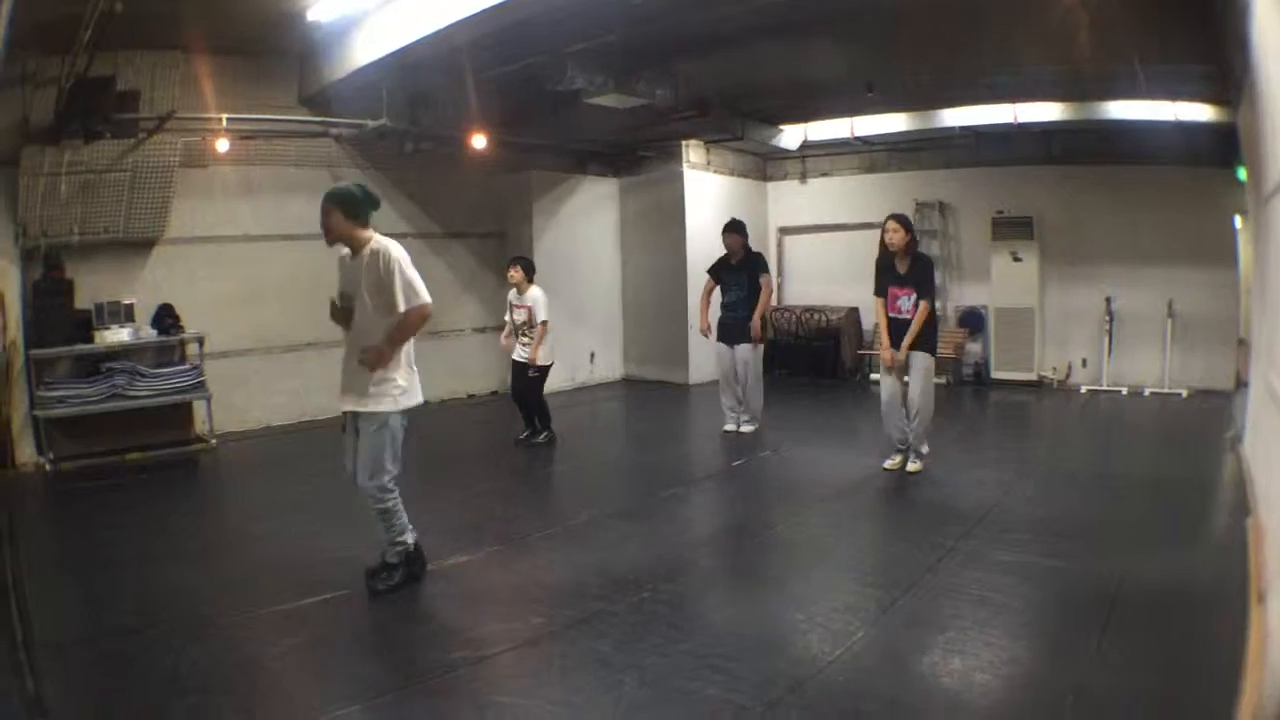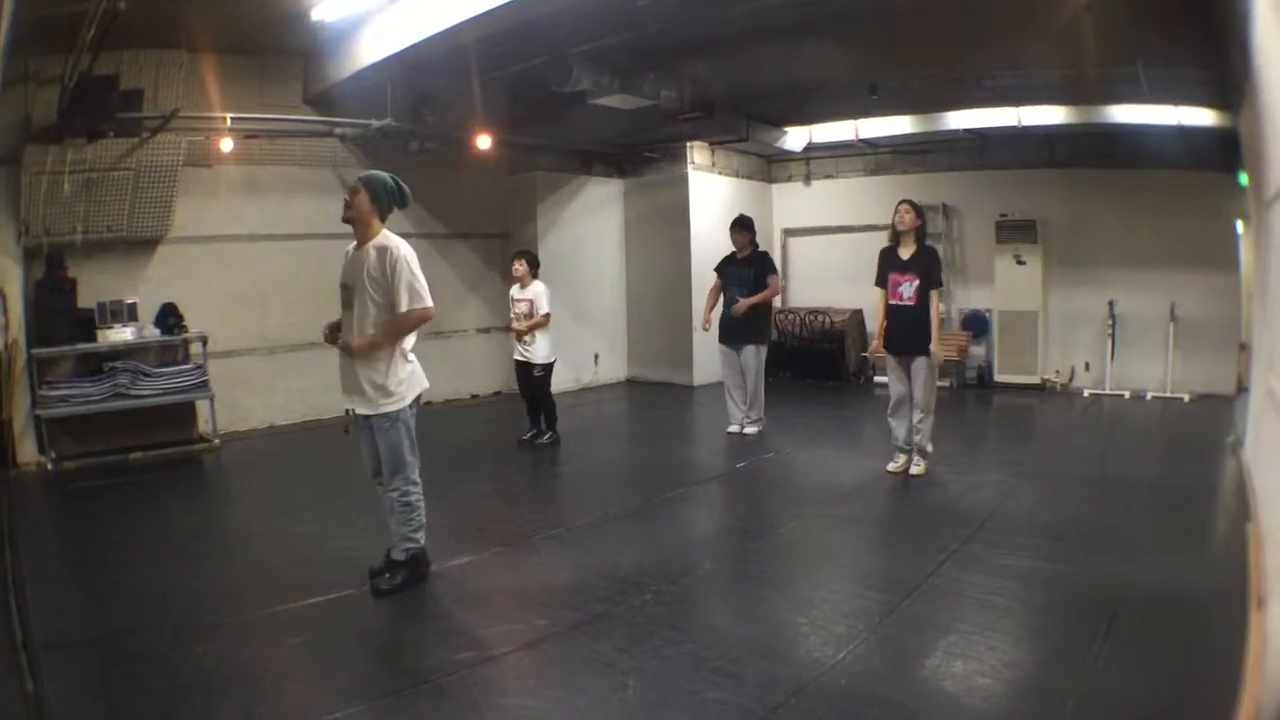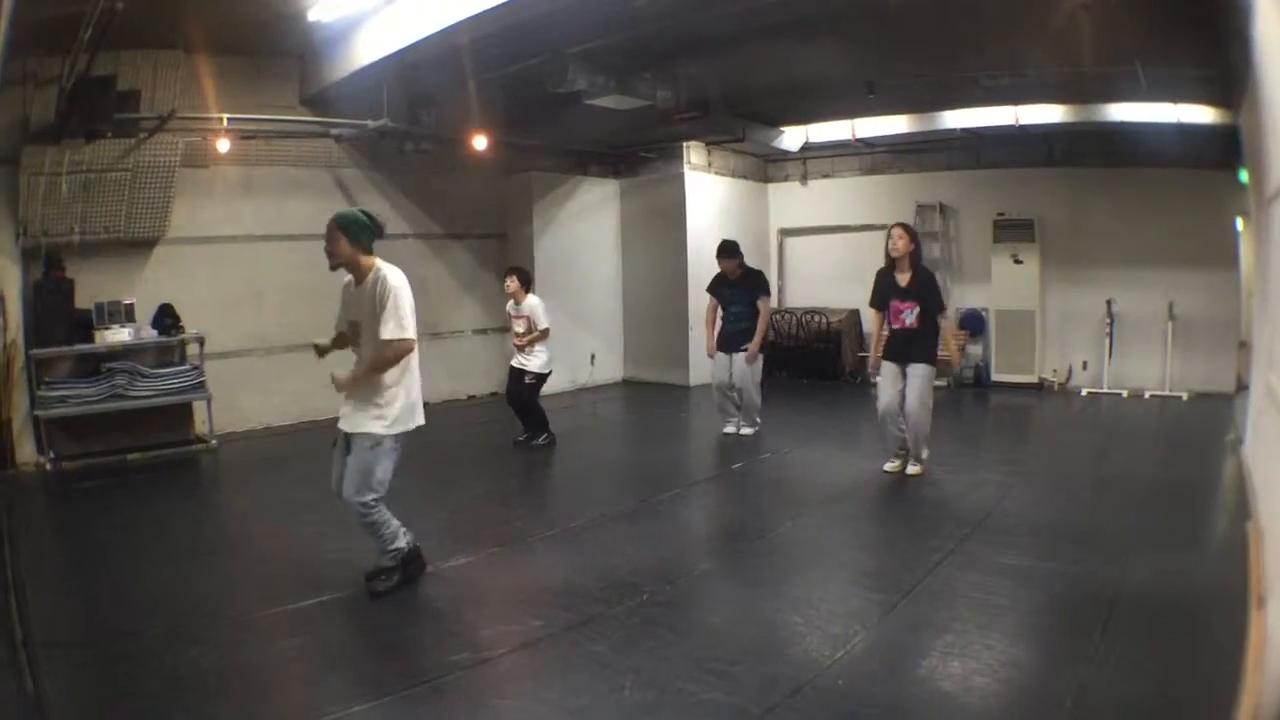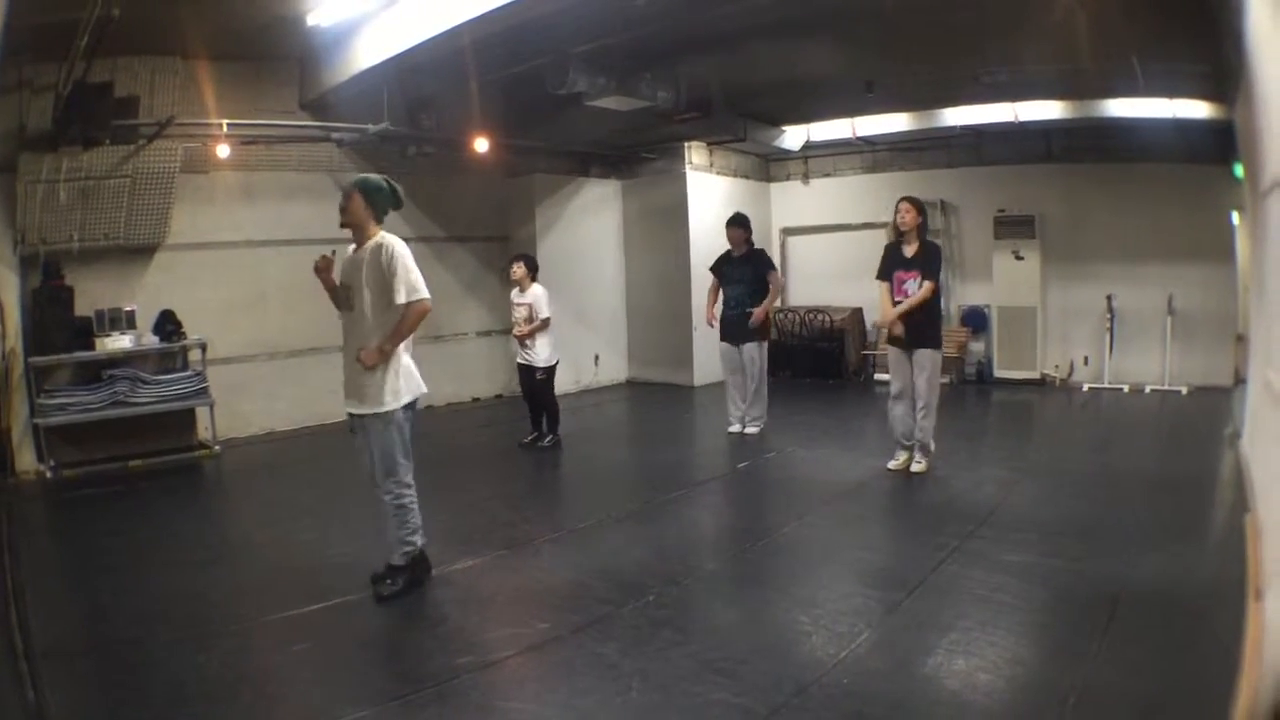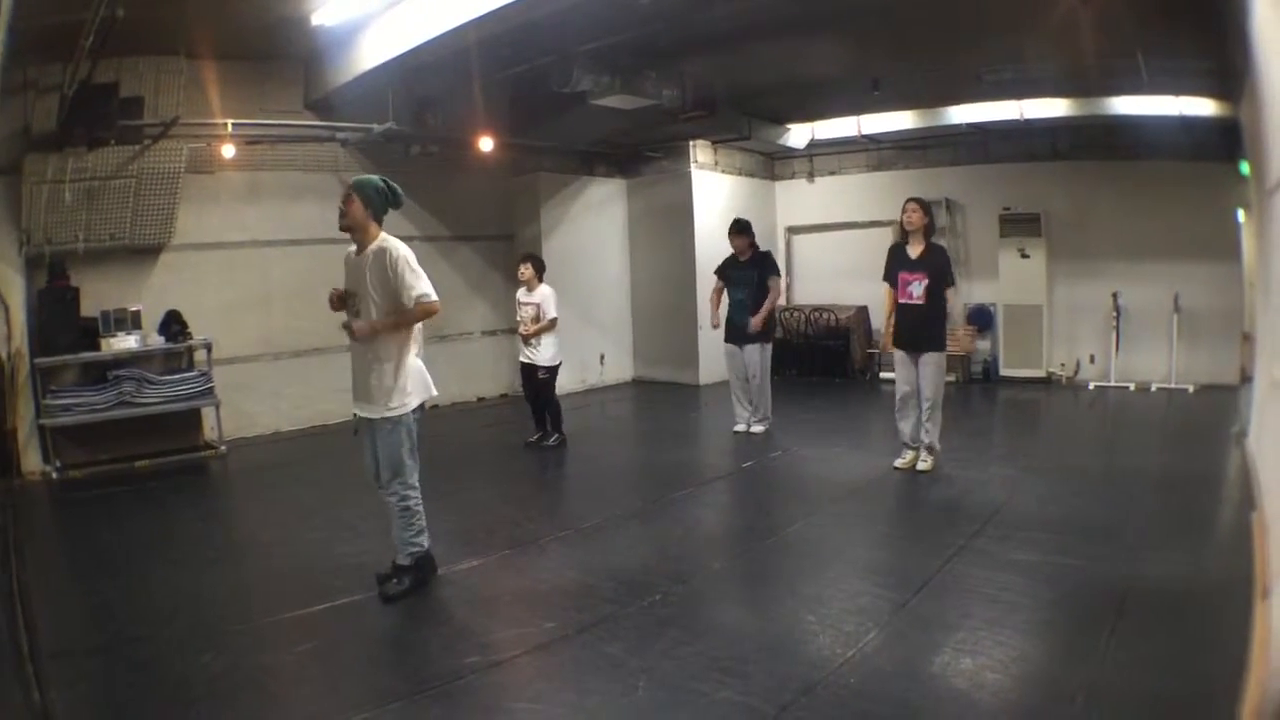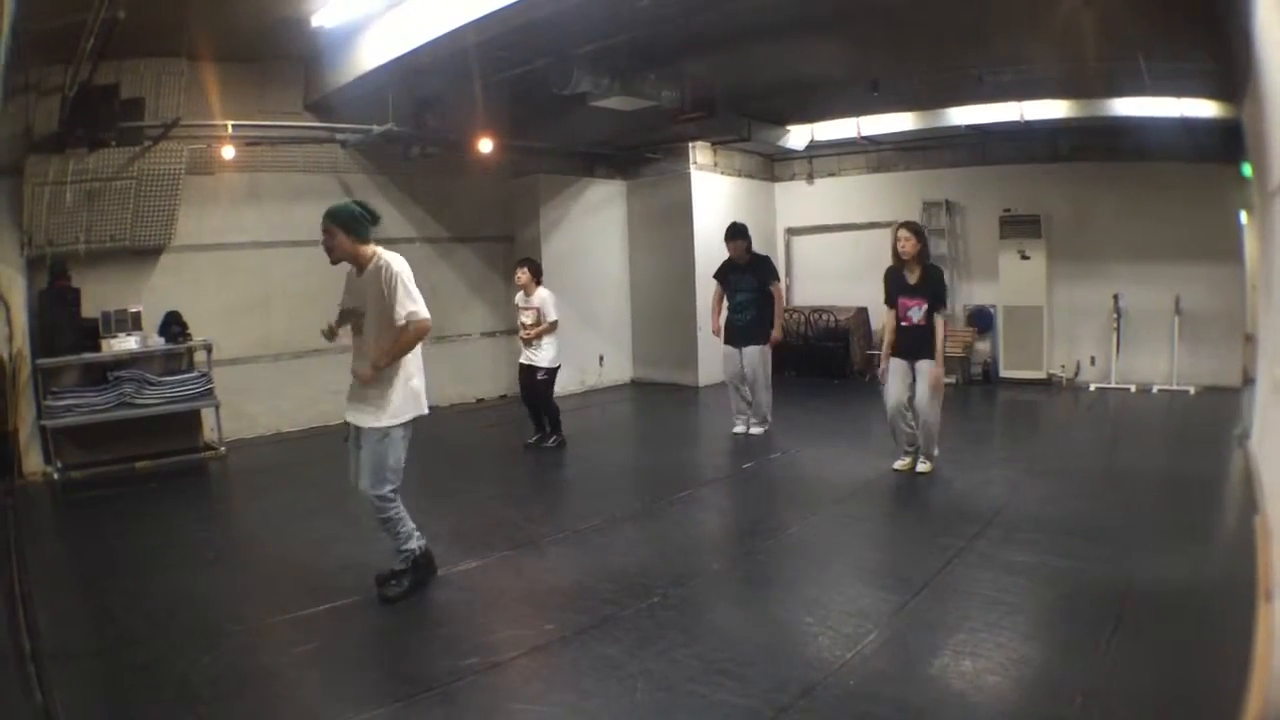
dt=0.5s
person 1, frame 1
left shoulder: (387, 253)
right shoulder: (346, 258)
left elbow: (422, 308)
left wrist: (385, 350)
right wrist: (338, 315)
left hip: (387, 389)
right hip: (358, 387)
left knee: (376, 481)
right knee: (360, 477)
left ankle: (405, 558)
right ankle: (398, 551)
person 1, frame 2
left shoulder: (394, 250)
right shoulder: (352, 252)
left elbow: (423, 311)
left wrist: (372, 343)
right wrist: (338, 329)
left hip: (392, 386)
right hip: (362, 386)
left knee: (401, 479)
right knee: (383, 477)
left ankle: (411, 557)
right ankle: (401, 552)
person 1, frame 3
left shoulder: (389, 280)
right shoulder: (349, 286)
left elbow: (402, 344)
left wrist: (354, 377)
right wrist: (330, 345)
left hip: (387, 409)
right hip: (360, 405)
left knee: (360, 494)
right knee: (345, 488)
left ankle: (403, 557)
right ankle: (398, 552)
person 1, frame 4
left shoulder: (390, 248)
right shoulder: (352, 254)
left elbow: (421, 304)
left wrist: (383, 350)
right wrist: (327, 281)
left hip: (388, 387)
right hip: (361, 387)
left knee: (395, 479)
right knee: (384, 477)
left ankle: (410, 560)
right ankle: (405, 555)
person 1, frame 5
left shoulder: (393, 252)
right shoulder: (352, 256)
left elbow: (429, 306)
left wrist: (374, 328)
right wrist: (342, 307)
left hip: (396, 386)
right hip: (368, 387)
left knee: (400, 480)
right knee: (386, 478)
left ankle: (415, 560)
right ankle: (411, 556)
person 1, frame 6
left shoulder: (391, 267)
right shoulder: (353, 274)
left elbow: (420, 325)
left wrist: (378, 364)
right wrist: (336, 326)
left hip: (393, 399)
right hip: (364, 399)
left knee: (378, 488)
right knee: (366, 484)
left ankle: (415, 559)
right ankle: (409, 557)
person 2, frame 1
left shoulder: (923, 263)
right shoulder: (882, 264)
left elbow: (924, 308)
right elbow: (881, 305)
left wrist: (905, 347)
right wrist: (885, 345)
left hip: (920, 340)
right hip: (893, 340)
left knee: (918, 400)
right knee: (888, 398)
left ankle: (917, 453)
right ankle: (899, 450)
person 2, frame 2
left shoulder: (928, 254)
right shoulder: (886, 255)
left elbow: (935, 298)
right elbow: (884, 296)
left wrist: (935, 341)
right wrist: (878, 335)
left hip: (920, 340)
right hip: (894, 339)
left knee: (922, 400)
right knee: (898, 398)
left ankle: (920, 454)
right ankle: (901, 451)
person 2, frame 3
left shoulder: (925, 277)
right shoulder: (883, 276)
left elbow: (940, 316)
left wrist: (951, 349)
right wrist: (874, 352)
left hip: (922, 355)
right hip: (893, 354)
left knee: (915, 409)
right knee: (886, 407)
left ankle: (917, 456)
right ankle: (900, 452)
person 2, frame 4
left shoulder: (931, 250)
right shoulder: (890, 250)
left elbow: (927, 290)
right elbow: (885, 289)
left wrist: (895, 313)
right wrist: (891, 320)
left hip: (926, 334)
right hip: (899, 333)
left knee: (924, 394)
right knee: (898, 392)
left ankle: (922, 450)
right ankle: (904, 447)
person 2, frame 5
left shoulder: (937, 253)
right shoulder: (894, 253)
left elbow: (949, 293)
right wrist: (885, 330)
left hip: (930, 337)
right hip: (902, 336)
left knee: (929, 396)
right knee: (904, 394)
left ankle: (928, 450)
right ankle: (909, 447)
person 2, frame 6
left shoulder: (934, 274)
right shoulder: (892, 275)
left elbow: (939, 319)
right elbow: (891, 316)
left wrist: (939, 362)
right wrist: (883, 358)
left hip: (928, 352)
right hip: (900, 351)
left knee: (925, 406)
right knee: (895, 403)
left ankle: (926, 454)
right ankle: (908, 450)
person 3, frame 1
left shoulder: (755, 260)
right shoulder: (721, 264)
left elbow: (767, 288)
right elbow: (707, 291)
left wrist: (757, 317)
right wrist: (704, 318)
left hip: (748, 330)
right hip: (726, 328)
left knee: (749, 376)
right knee: (726, 376)
left ankle: (750, 419)
right ankle: (732, 418)
person 3, frame 2
left shoulder: (762, 259)
right shoulder: (727, 261)
left elbow: (774, 288)
right elbow: (716, 288)
left wrist: (749, 302)
right wrist: (707, 312)
left hip: (754, 329)
right hip: (728, 327)
left knee: (753, 376)
right knee: (731, 377)
left ankle: (754, 421)
right ankle: (737, 419)
person 3, frame 3
left shoulder: (756, 278)
right shoulder: (719, 281)
left elbow: (764, 311)
right elbow: (712, 309)
left wrist: (756, 342)
right wrist: (710, 339)
left hip: (748, 341)
right hip: (726, 339)
left knee: (744, 383)
right knee: (719, 382)
left ankle: (750, 421)
right ankle: (731, 420)
person 3, frame 4
left shoulder: (759, 257)
right shoulder: (723, 260)
left elbow: (777, 285)
right elbow: (714, 288)
left wrist: (764, 308)
right wrist: (709, 309)
left hip: (753, 327)
right hip: (728, 326)
left knee: (754, 375)
right knee: (733, 375)
left ankle: (754, 420)
right ankle: (736, 419)
person 3, frame 5
left shoulder: (765, 259)
right shoulder: (728, 264)
left elbow: (775, 290)
right elbow: (717, 290)
left wrist: (761, 316)
right wrist: (714, 313)
left hip: (757, 328)
right hip: (733, 329)
left knee: (757, 375)
right knee: (737, 375)
left ankle: (761, 419)
right ankle: (743, 417)
person 3, frame 6
left shoulder: (763, 264)
right shoulder: (726, 267)
left elbow: (777, 296)
right elbow: (718, 296)
left wrist: (777, 327)
right wrist: (715, 321)
left hip: (758, 333)
right hip: (733, 331)
left knee: (756, 377)
right knee: (733, 376)
left ankle: (760, 420)
right ankle: (741, 419)
person 4, frame 1
left shoulder: (537, 294)
right shoulder: (511, 295)
left elbow: (543, 325)
left wrist: (534, 349)
right wrist: (505, 336)
left hip: (538, 356)
right hip: (519, 355)
left knee: (534, 394)
right knee: (518, 393)
left ankle: (547, 430)
right ankle: (531, 428)
person 4, frame 2
left shoulder: (539, 289)
right shoulder: (514, 290)
left elbow: (545, 318)
left wrist: (525, 326)
right wrist: (514, 326)
left hip: (540, 353)
right hip: (521, 352)
left knee: (542, 393)
right knee: (527, 393)
left ankle: (551, 431)
right ankle: (535, 428)
person 4, frame 3
left shoulder: (534, 303)
right shoulder: (510, 306)
left elbow: (545, 331)
left wrist: (525, 340)
right wrist: (515, 340)
left hip: (537, 361)
right hip: (520, 360)
left knee: (528, 399)
right knee: (512, 397)
left ankle: (546, 433)
right ankle: (530, 430)
person 4, frame 4
left shoulder: (538, 292)
right shoulder: (514, 294)
left elbow: (545, 321)
left wrist: (526, 331)
right wrist: (515, 330)
left hip: (542, 356)
right hip: (524, 355)
left knee: (545, 396)
right knee: (529, 396)
left ankle: (553, 434)
right ankle: (537, 431)
person 4, frame 5
left shoulder: (546, 292)
right shoulder: (520, 293)
left elbow: (553, 321)
left wrist: (533, 330)
right wrist: (521, 329)
left hip: (545, 355)
right hip: (527, 354)
left knee: (546, 394)
right knee: (531, 395)
left ankle: (557, 433)
right ankle: (541, 430)
person 4, frame 6
left shoulder: (544, 295)
right shoulder: (518, 298)
left elbow: (553, 324)
left wrist: (535, 333)
right wrist: (522, 333)
left hip: (546, 356)
right hip: (527, 356)
left knee: (543, 396)
right knee: (528, 396)
left ankle: (556, 434)
right ankle: (540, 431)
